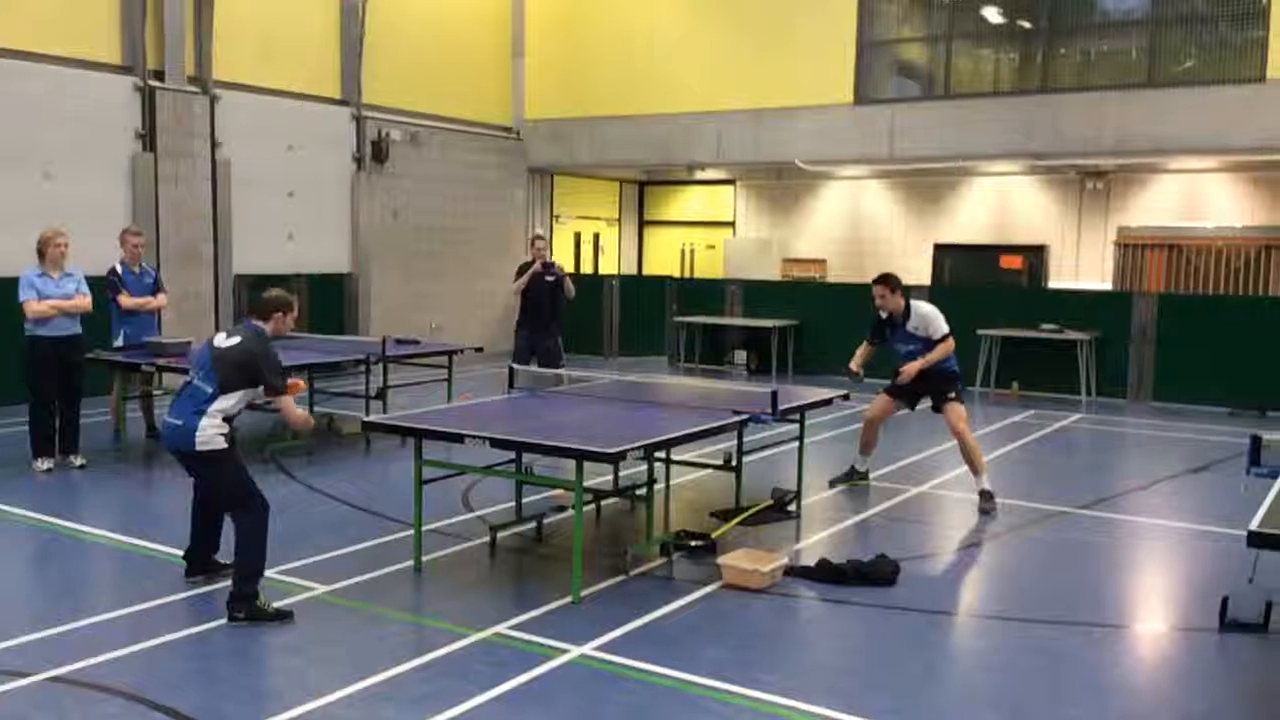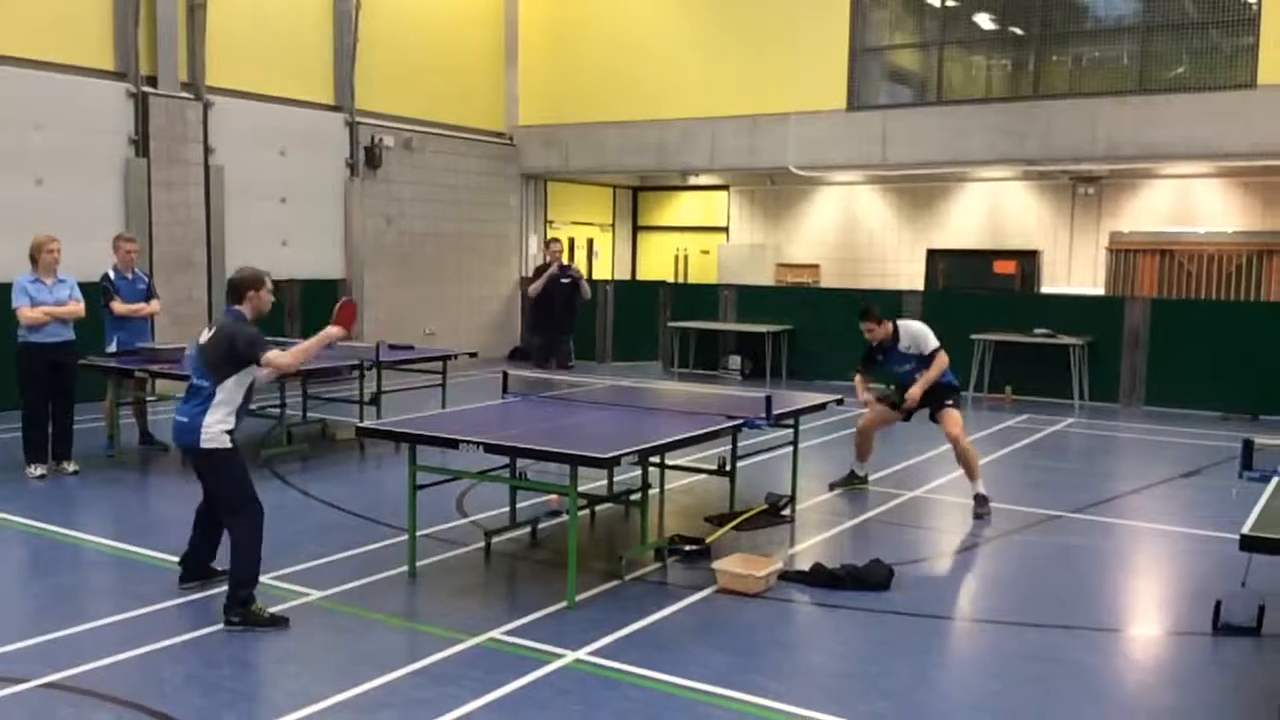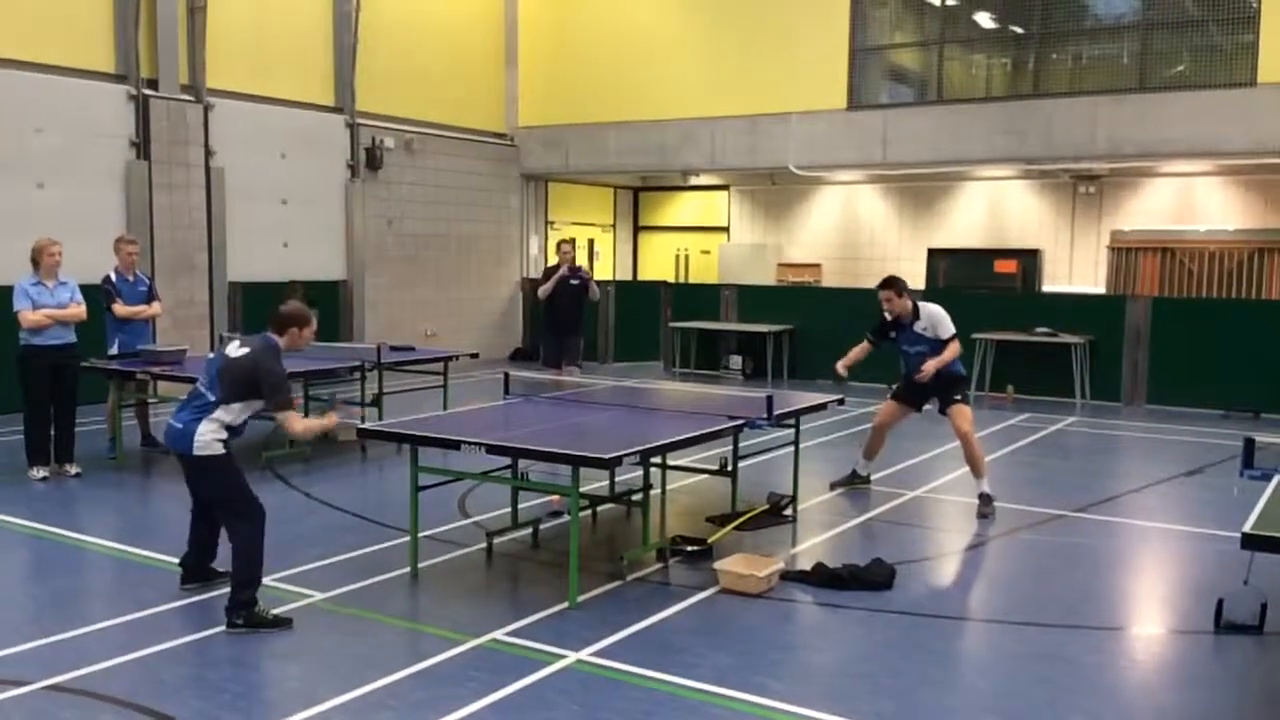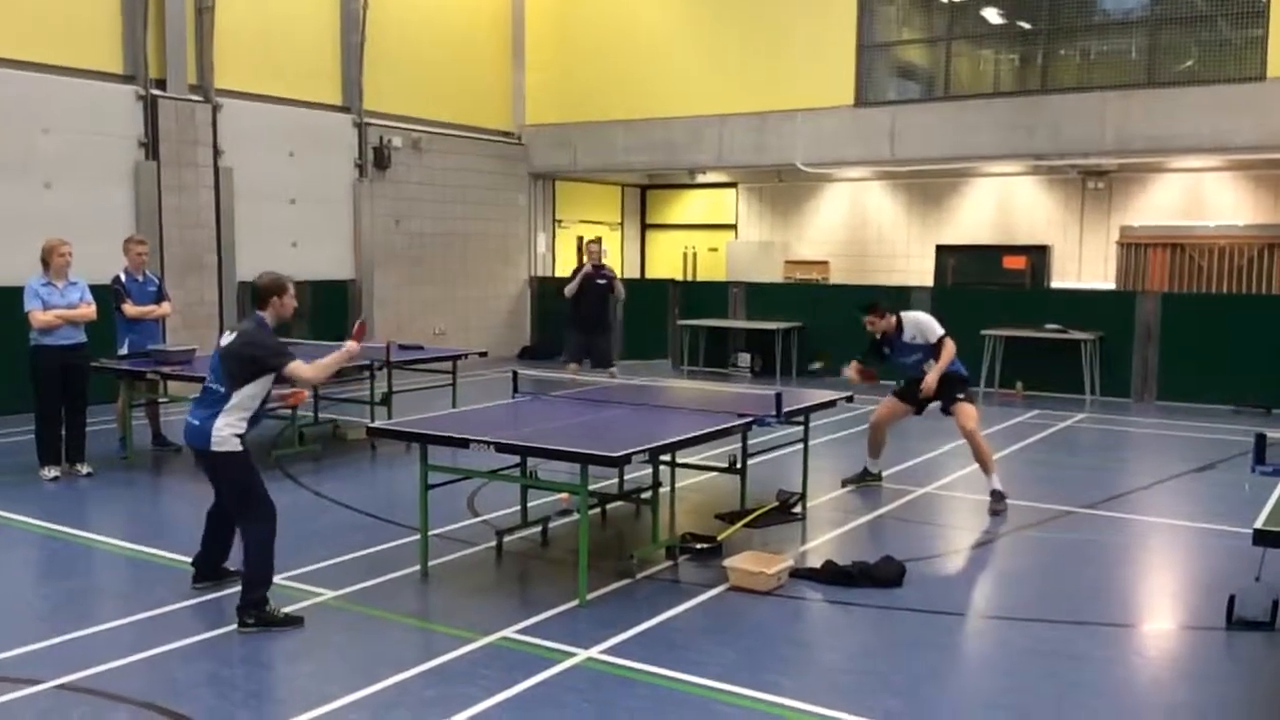
dt=0.4s
person 1, frame 1
left shoulder: (227, 336)
right shoulder: (260, 351)
right elbow: (292, 415)
left wrist: (270, 391)
right wrist: (310, 421)
left hip: (175, 427)
right hip: (201, 436)
left knee: (211, 491)
right knee: (251, 509)
left ankle: (200, 562)
right ankle: (244, 602)
person 1, frame 2
left shoulder: (220, 327)
right shoulder: (239, 332)
right elbow: (284, 362)
left wrist: (265, 372)
right wrist: (326, 336)
left hip: (188, 427)
right hip: (210, 435)
left knee: (215, 501)
right knee: (245, 513)
left ankle: (194, 568)
right ankle: (240, 607)
person 1, frame 3
left shoulder: (245, 344)
right shoulder: (268, 364)
right elbow: (296, 429)
left wrist: (272, 404)
right wrist: (326, 424)
left hip: (181, 431)
right hip: (202, 441)
left knee: (208, 503)
right knee: (247, 516)
left ankle: (195, 570)
right ankle: (242, 610)
person 1, frame 4
left shoulder: (242, 331)
right shoulder: (260, 339)
right elbow: (310, 375)
left wrist: (271, 395)
right wrist: (345, 353)
left hip: (199, 428)
right hip: (220, 438)
left knee: (227, 502)
right knee: (258, 514)
left ankle: (207, 569)
right ankle: (253, 609)
person 2, frame 1
left shoulder: (76, 276)
right shoulder: (29, 278)
left elbow: (87, 305)
right elbow: (32, 311)
left wrist: (53, 303)
right wrist: (70, 306)
left hip: (72, 342)
right hip: (41, 344)
left knee: (71, 398)
right knee: (42, 400)
left ankle: (70, 451)
right ankle: (42, 455)
person 2, frame 2
left shoulder: (69, 282)
right shoulder: (22, 284)
left elbow: (80, 312)
right elbow: (26, 318)
left wrist: (46, 310)
right wrist: (64, 312)
left hip: (65, 349)
right hip: (33, 351)
left knee: (65, 405)
right knee: (35, 407)
left ankle: (63, 458)
right ankle: (35, 461)
person 2, frame 3
left shoulder: (70, 285)
right shoulder: (23, 287)
left elbow: (81, 314)
right elbow: (27, 321)
left wrist: (48, 312)
right wrist: (65, 315)
left hip: (67, 351)
right hip: (35, 353)
left knee: (67, 407)
right knee: (37, 409)
left ankle: (66, 460)
right ankle: (38, 463)
person 2, frame 4
left shoulder: (80, 285)
right shoulder: (34, 287)
left elbow: (91, 314)
right elbow: (38, 321)
left wrist: (58, 312)
right wrist: (75, 315)
left hip: (77, 351)
right hip: (46, 353)
left knee: (77, 407)
right knee: (48, 409)
left ankle: (77, 459)
right ankle: (49, 463)
person 3, frame 1
left shoulder: (925, 312)
right shoulder: (883, 319)
left elbow: (948, 345)
right elbow: (869, 345)
left wrist: (919, 364)
right wrist: (856, 362)
left hip: (942, 373)
right hip: (910, 373)
left knee: (959, 428)
right knee: (871, 417)
left ankle: (985, 490)
right ankle: (859, 469)
person 3, frame 2
left shoulder: (915, 330)
right shoulder: (874, 347)
left elbow: (943, 360)
right elbow: (861, 375)
left wrist: (920, 387)
right wrist: (863, 394)
left hip: (940, 386)
right hip: (909, 389)
left knee: (955, 434)
right knee: (864, 426)
left ankle: (980, 495)
right ankle: (858, 474)
person 3, frame 3
left shoulder: (933, 313)
right shoulder: (888, 322)
left elbow: (955, 346)
right elbow: (865, 346)
left wrist: (935, 364)
right wrist: (844, 362)
left hip: (949, 376)
right hip: (915, 378)
left knee: (964, 431)
right knee: (879, 423)
left ankle: (985, 493)
right ankle: (861, 473)
person 3, frame 4
left shoulder: (919, 320)
right shoulder: (880, 340)
left elbow: (949, 346)
right elbow: (859, 366)
left wrist: (935, 375)
right wrist: (851, 372)
left hip: (950, 378)
right hip: (917, 381)
left knee: (970, 428)
right knee: (877, 421)
left ankle: (996, 491)
right ankle: (872, 471)
person 4, frame 1
left shoulder: (151, 273)
right shoulder: (115, 273)
left elbow: (162, 302)
right elbow: (124, 303)
left wrist: (135, 302)
right wrist: (148, 300)
left hip: (149, 339)
right hip: (125, 340)
left knee: (147, 386)
right knee: (120, 387)
left ankle: (151, 427)
right ankle: (118, 431)
person 4, frame 2
left shoulder: (144, 278)
right shoulder: (108, 279)
left elbow: (155, 308)
right elbow: (117, 309)
left wrist: (129, 309)
right wrist: (141, 306)
left hip: (143, 345)
right hip: (119, 346)
left knee: (140, 392)
right knee: (114, 393)
left ankle: (145, 435)
right ankle: (111, 439)
person 4, frame 3
left shoulder: (146, 281)
right shoulder: (109, 282)
left elbow: (156, 310)
right elbow: (119, 311)
left wrist: (130, 312)
right wrist: (143, 308)
left hip: (144, 347)
right hip: (120, 348)
left knee: (142, 393)
right knee: (116, 395)
left ankle: (146, 437)
right ankle: (113, 441)
person 4, frame 4
left shoulder: (155, 281)
right shoulder: (119, 282)
left elbow: (166, 310)
right elbow: (129, 311)
left wrist: (140, 312)
right wrist: (152, 308)
left hip: (154, 347)
right hip: (130, 348)
left knee: (152, 393)
right knee: (127, 395)
left ankle: (157, 437)
right ankle: (124, 441)
